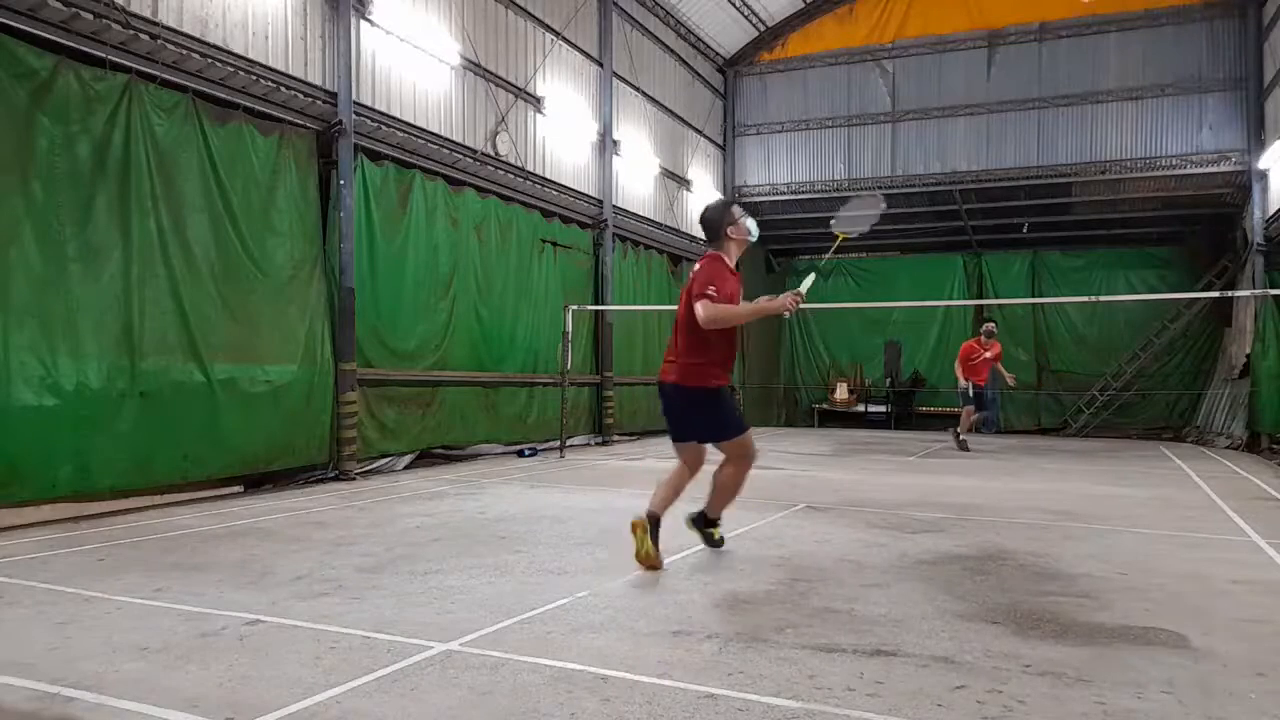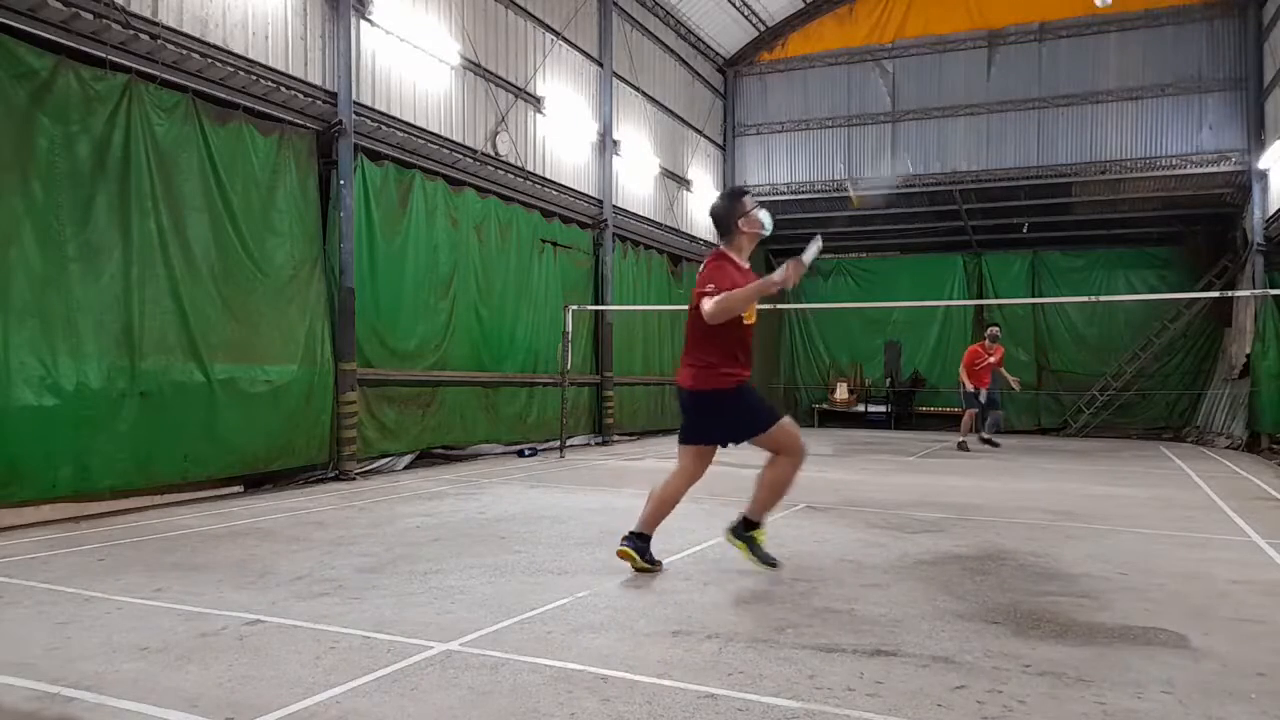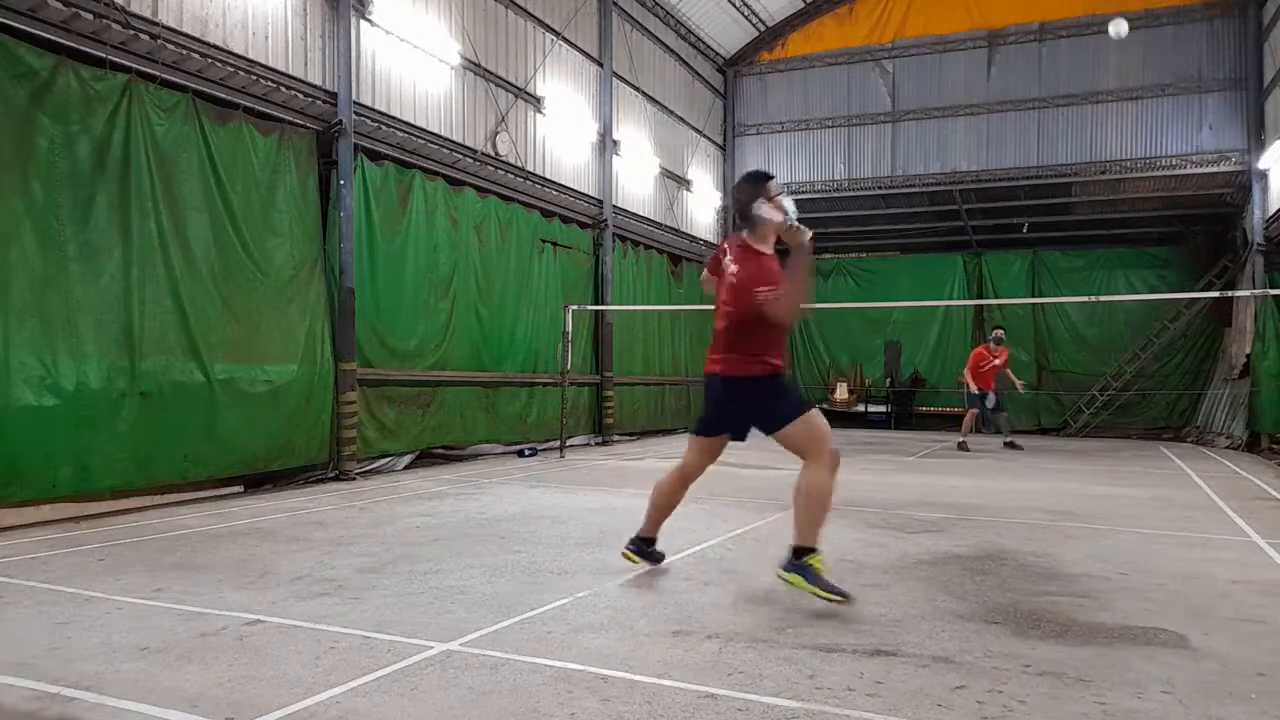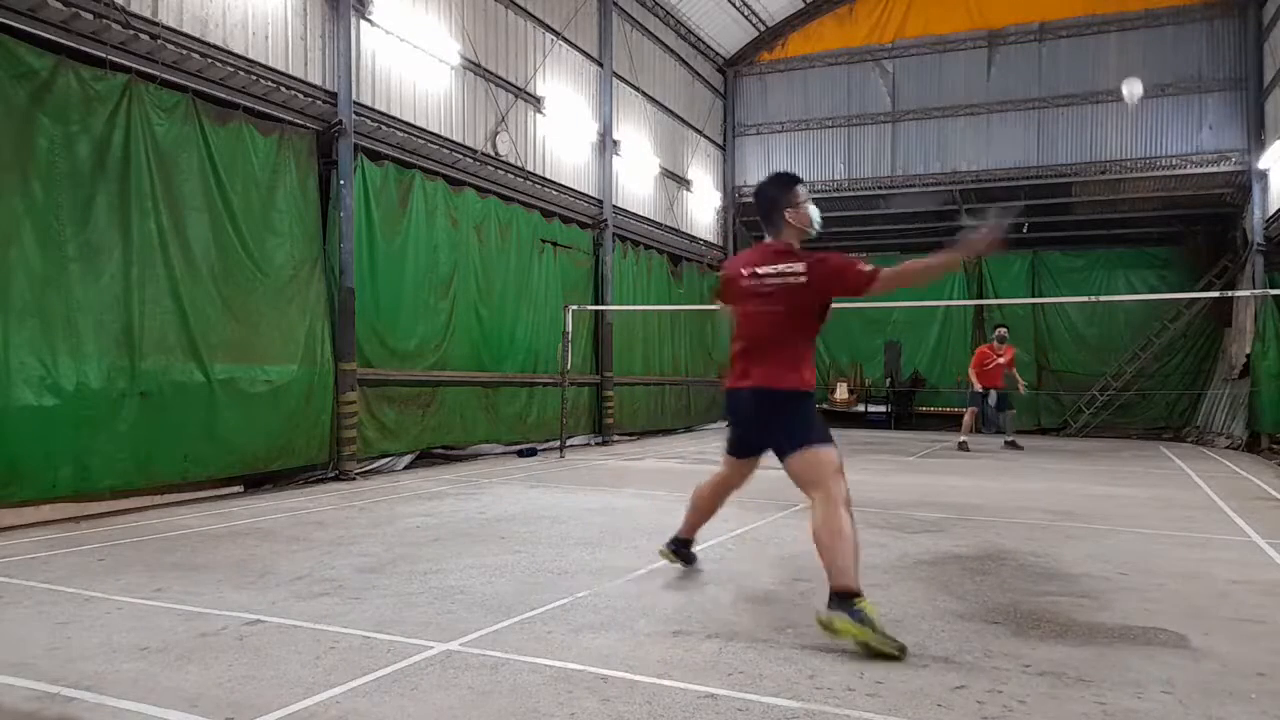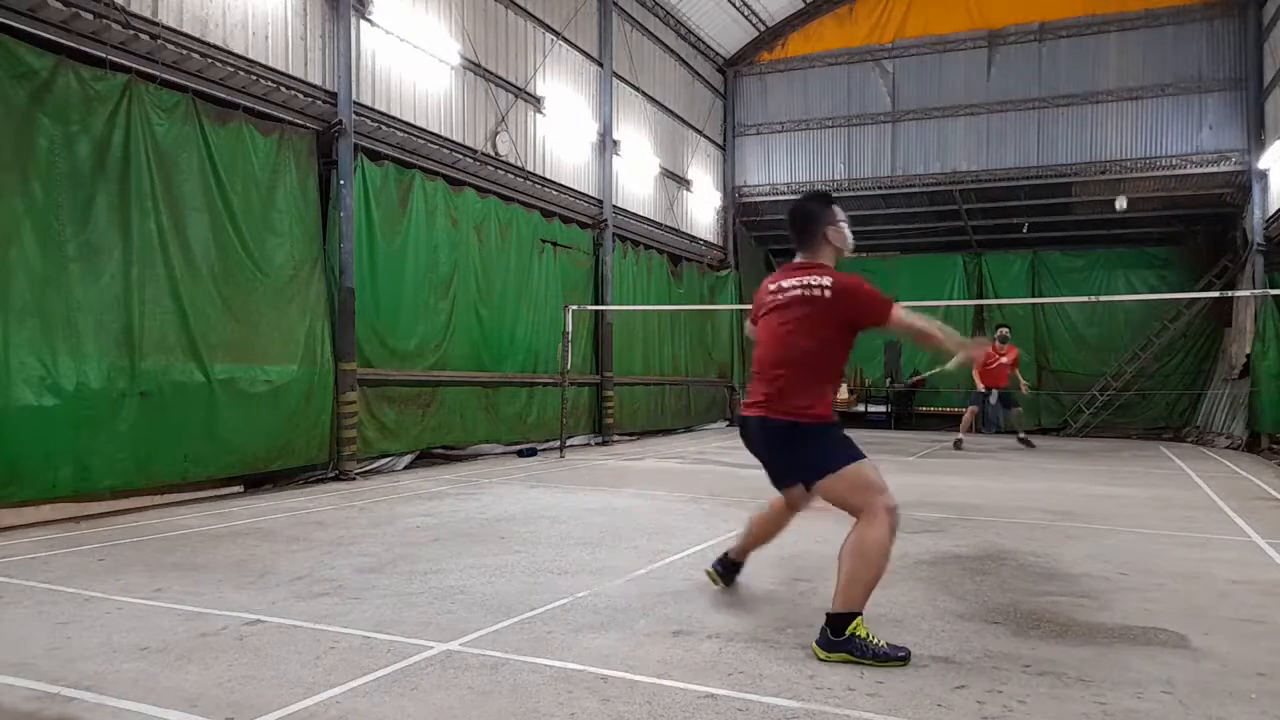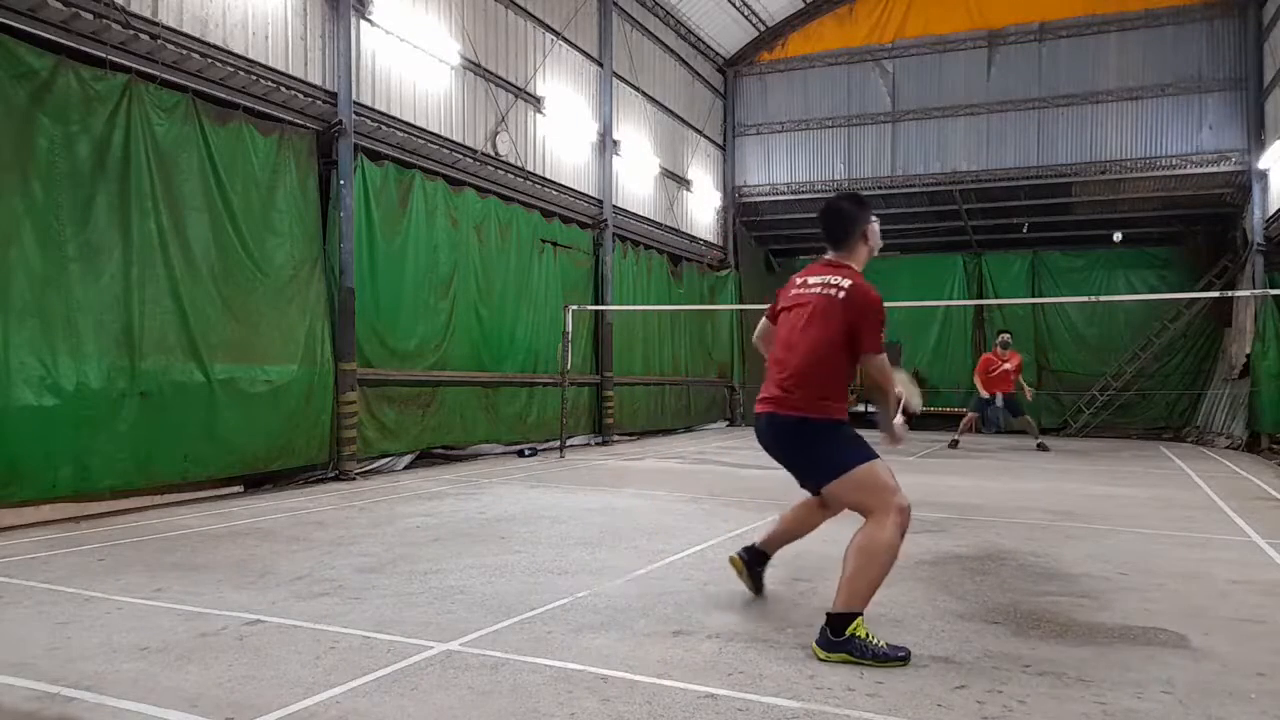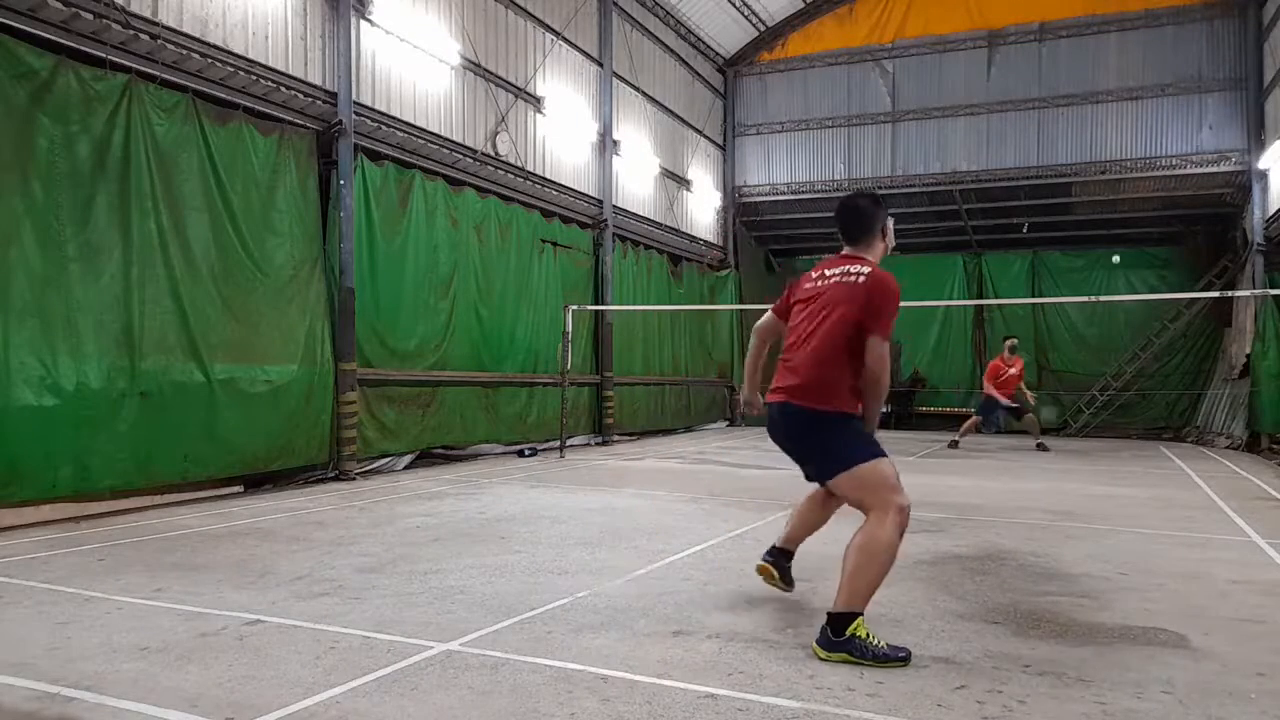
dt=0.1s
person 1, frame 1
left shoulder: (712, 267)
right shoulder: (716, 273)
right elbow: (707, 316)
right wrist: (768, 306)
left hip: (675, 382)
right hip: (701, 386)
left knee: (689, 464)
right knee: (742, 454)
left ankle: (650, 521)
right ankle: (707, 520)
person 1, frame 2
left shoulder: (730, 265)
right shoulder: (722, 269)
right elbow: (712, 312)
right wrist: (770, 283)
left hip: (699, 385)
right hip: (720, 387)
left knee: (687, 471)
right knee: (792, 449)
left ankle: (637, 541)
right ankle: (748, 528)
person 1, frame 3
left shoulder: (735, 248)
right shoulder: (755, 263)
left elbow: (711, 280)
right elbow: (784, 312)
right wrist: (801, 256)
left hip: (726, 373)
right hip: (758, 379)
left knee: (693, 465)
right knee: (823, 454)
left ankle: (643, 541)
right ankle: (803, 559)
person 1, frame 4
left shoulder: (737, 266)
right shoulder: (816, 269)
left elbow: (729, 309)
right elbow: (894, 278)
right wrist: (964, 250)
left hip: (741, 395)
right hip: (785, 400)
left knee: (730, 475)
right knee: (831, 494)
left ankle: (681, 543)
right ankle: (844, 604)
person 1, frame 5
left shoulder: (769, 286)
right shoulder: (842, 291)
right elbow: (912, 326)
right wrist: (963, 346)
left hip: (756, 420)
right hip: (800, 426)
left knee: (794, 498)
right knee: (879, 511)
left ankle: (728, 563)
right ankle: (840, 630)
person 1, frame 6
left shoulder: (801, 282)
right shoulder: (862, 295)
left elbow: (762, 337)
right elbow: (877, 377)
right wrist: (889, 418)
left hip: (772, 415)
right hip: (810, 424)
left knee: (831, 498)
right knee: (892, 511)
left ankle: (755, 556)
right ankle: (839, 630)
person 1, frame 7
left shoulder: (811, 278)
right shoulder: (879, 283)
left elbow: (762, 331)
right elbow: (876, 367)
left wrist: (750, 386)
right wrist: (869, 423)
left hip: (782, 406)
right hip: (823, 411)
left knee: (836, 487)
right knee: (891, 509)
left ankle: (778, 556)
right ankle: (840, 631)
